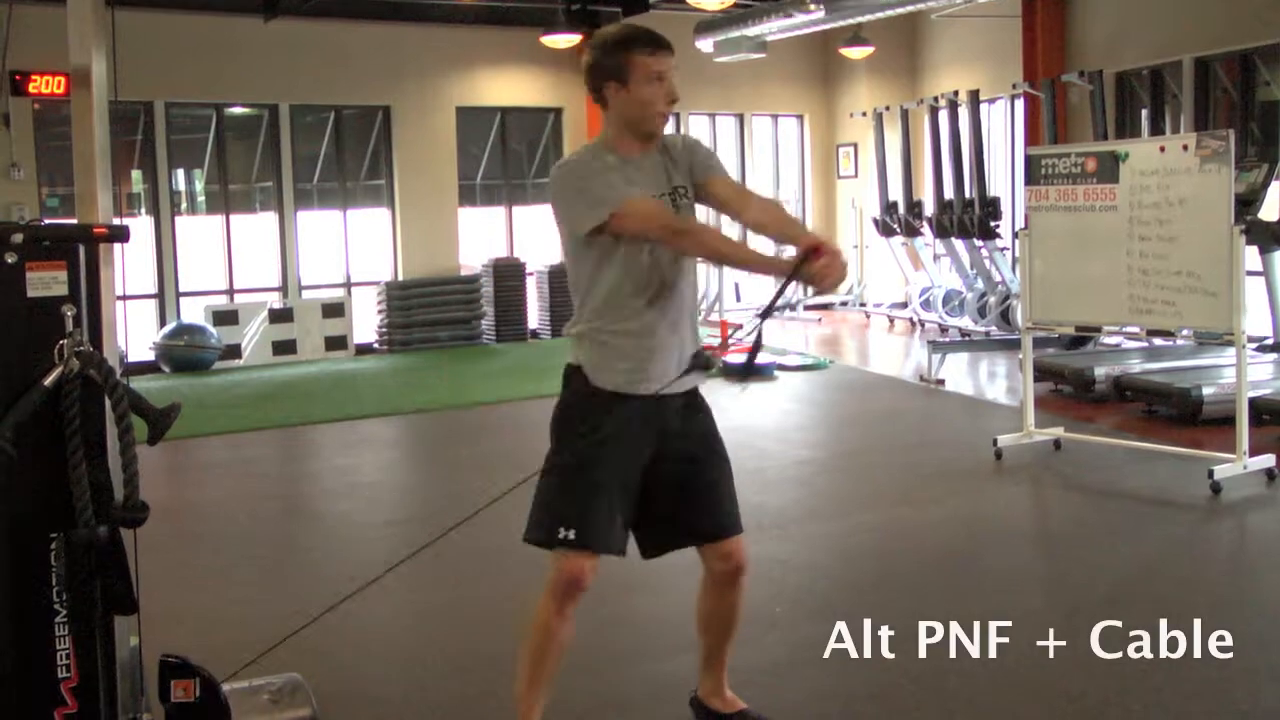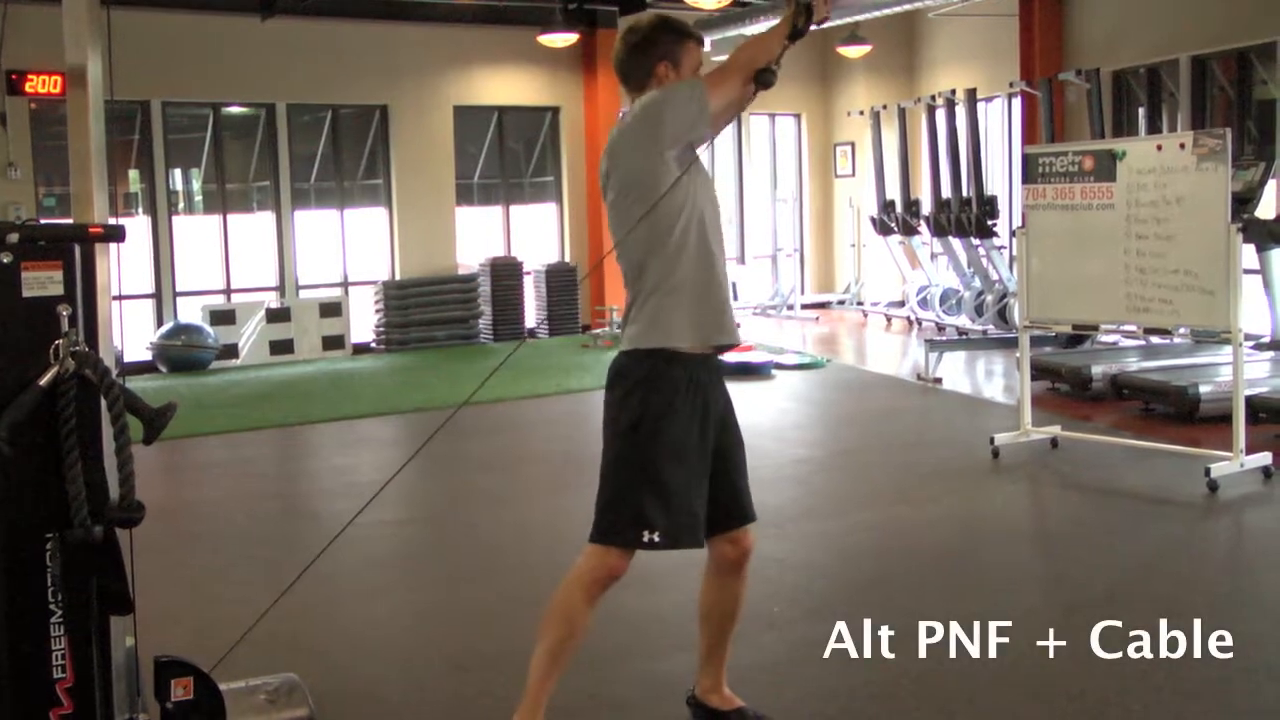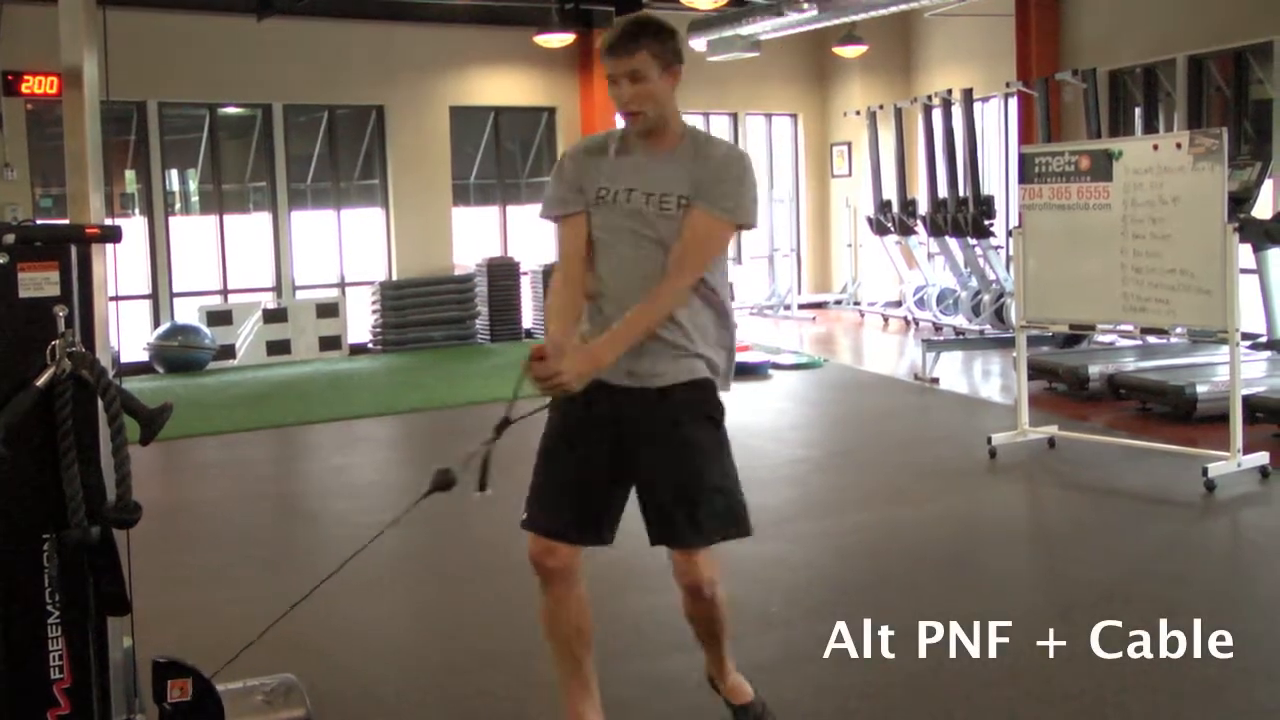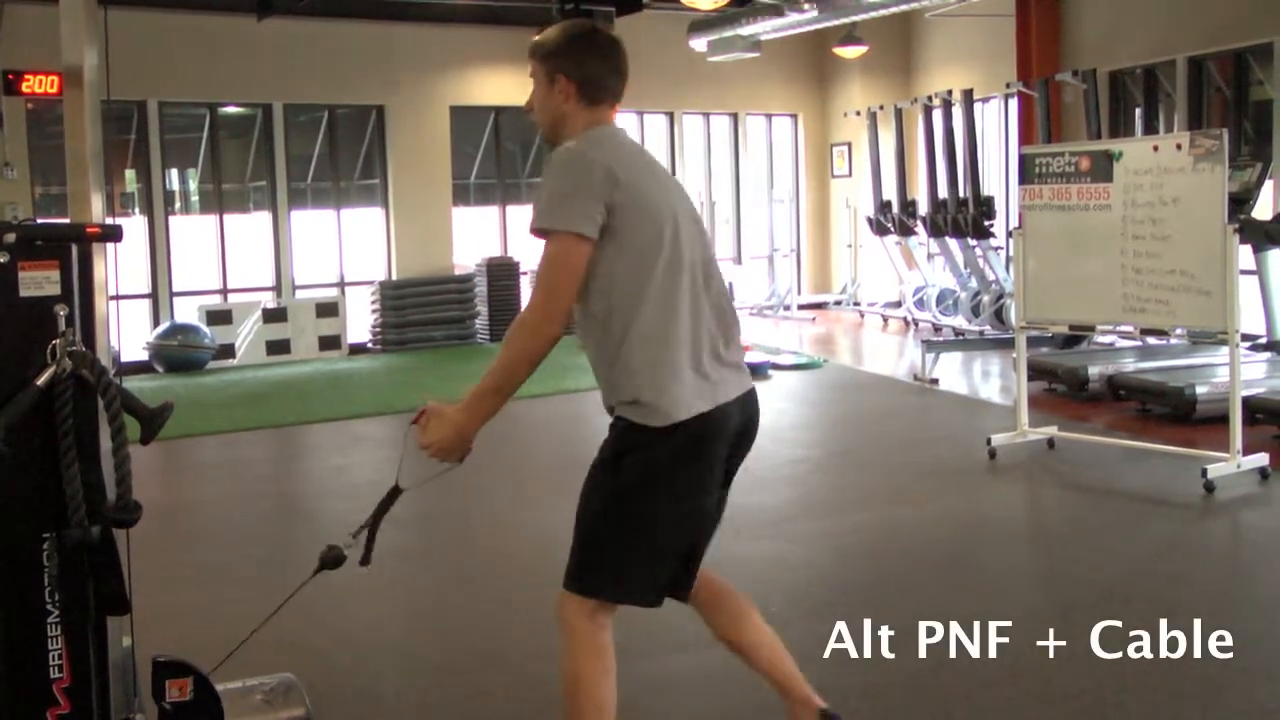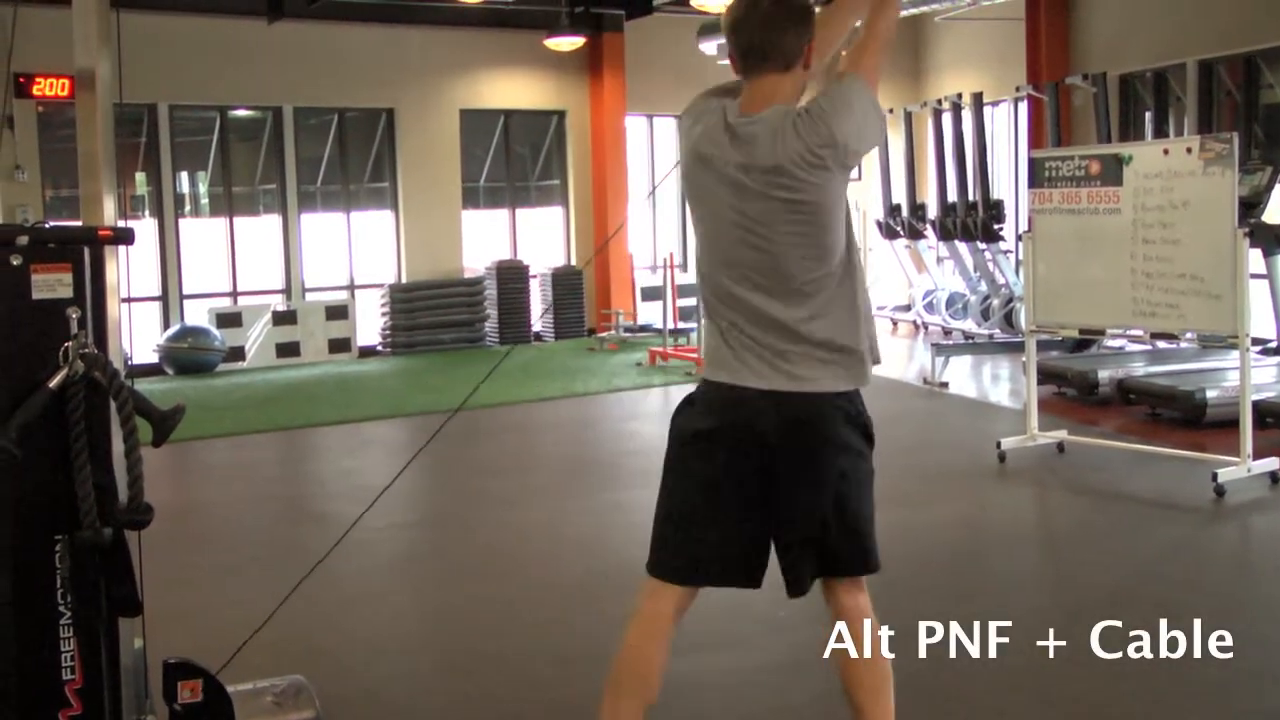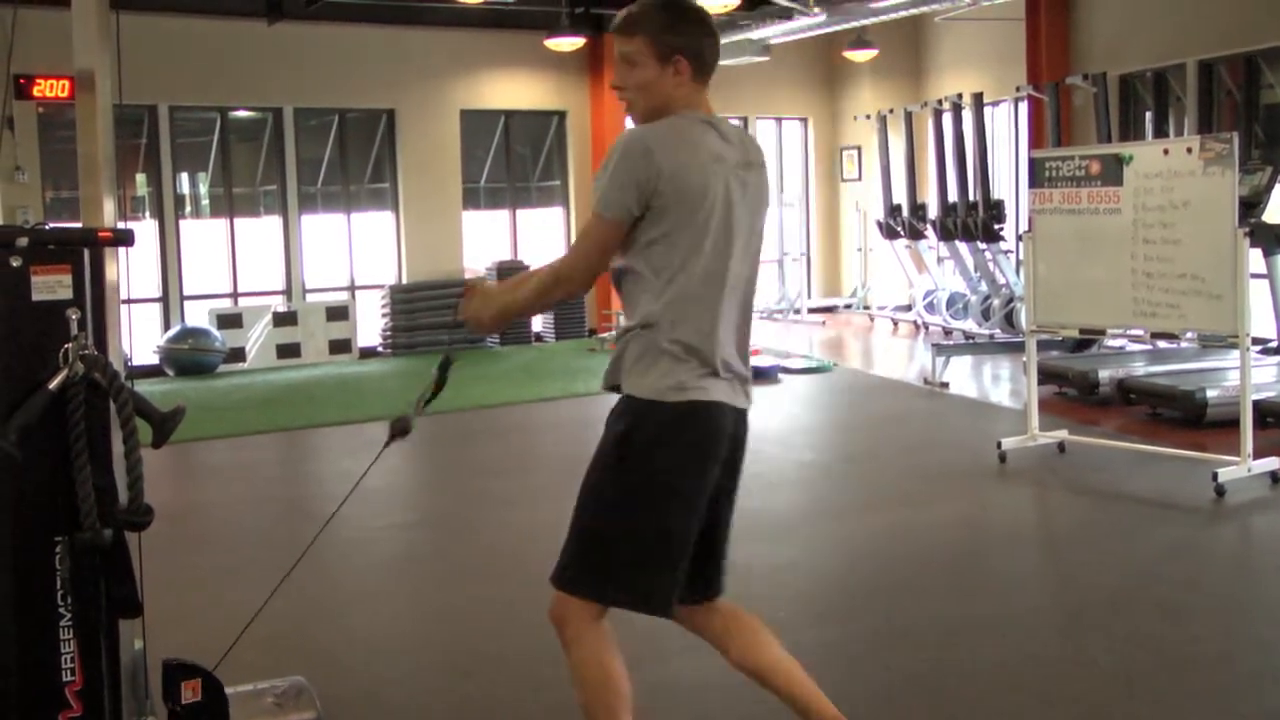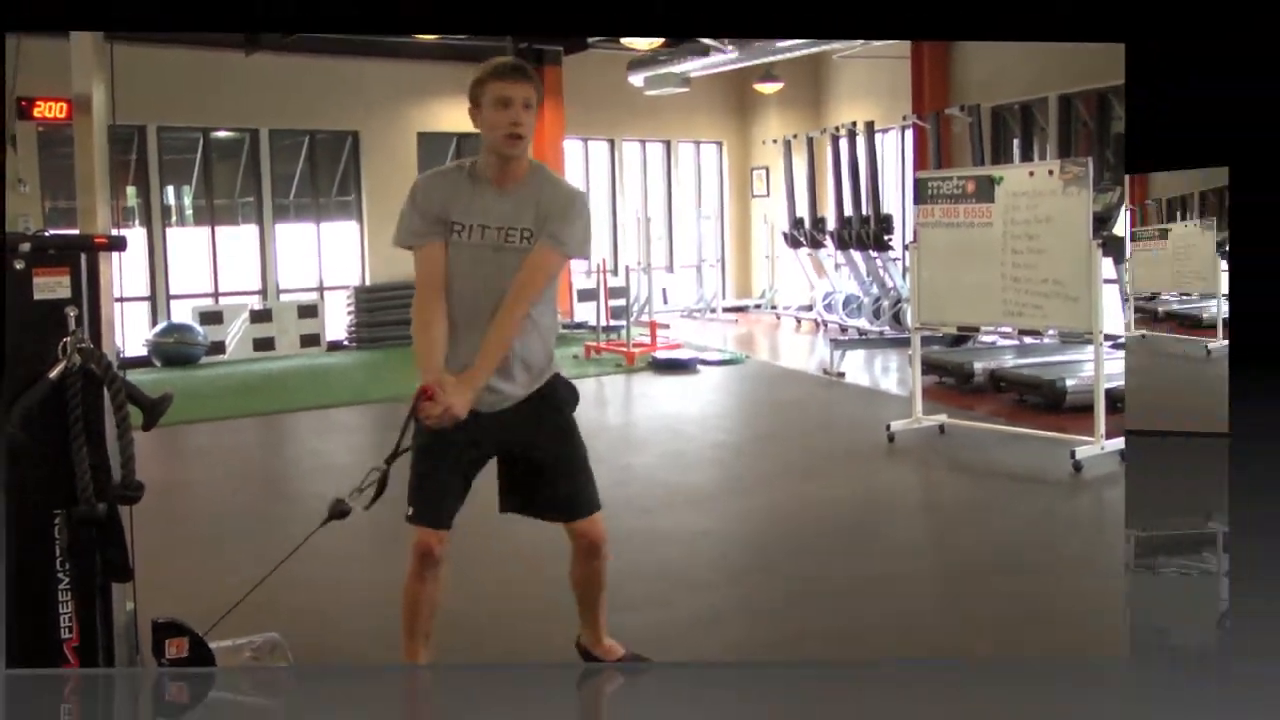
dt=0.7s
person 1, frame 1
left shoulder: (683, 153)
right shoulder: (576, 176)
left elbow: (743, 204)
right elbow: (668, 229)
left wrist: (810, 243)
right wrist: (773, 265)
left hip: (678, 394)
right hip: (602, 398)
left knee: (728, 559)
right knee: (572, 573)
person 1, frame 2
left shoulder: (662, 137)
right shoulder: (648, 122)
left elbow: (736, 95)
right elbow: (741, 66)
left hip: (700, 371)
right hip: (657, 373)
left knee: (734, 545)
right knee: (607, 559)
person 1, frame 3
left shoulder: (723, 166)
right shoulder: (582, 162)
left elbow: (681, 278)
right elbow: (569, 272)
left wrist: (601, 349)
right wrist: (559, 346)
left hip: (680, 390)
right hip: (592, 387)
left knee: (695, 569)
right knee: (551, 555)
person 1, frame 4
left shoulder: (578, 164)
right shoulder: (639, 163)
left elbow: (548, 317)
right elbow: (573, 310)
left wrist: (467, 418)
right wrist: (478, 397)
left hip: (667, 417)
right hip: (728, 401)
left knee: (583, 608)
right knee: (682, 575)
person 1, frame 5
left shoulder: (699, 127)
right shoulder: (824, 133)
left elbow: (755, 89)
left hip: (726, 401)
right hip: (825, 402)
left knee: (663, 596)
right knee: (850, 597)
person 1, frame 6
left shoulder: (646, 149)
right shoulder: (744, 158)
left elbow: (578, 270)
left wrist: (502, 303)
right wrist: (518, 289)
left hip: (666, 410)
right hip: (711, 408)
left knee: (576, 608)
right knee: (700, 608)
person 1, frame 7
left shoulder: (562, 202)
right shoulder: (433, 192)
left elbow: (520, 301)
right elbow: (430, 295)
left wrist: (471, 383)
right wrist: (433, 377)
left hip: (533, 391)
right hip: (454, 393)
left knee: (590, 535)
right knee: (427, 546)
left ankle: (595, 641)
right ankle: (413, 673)
